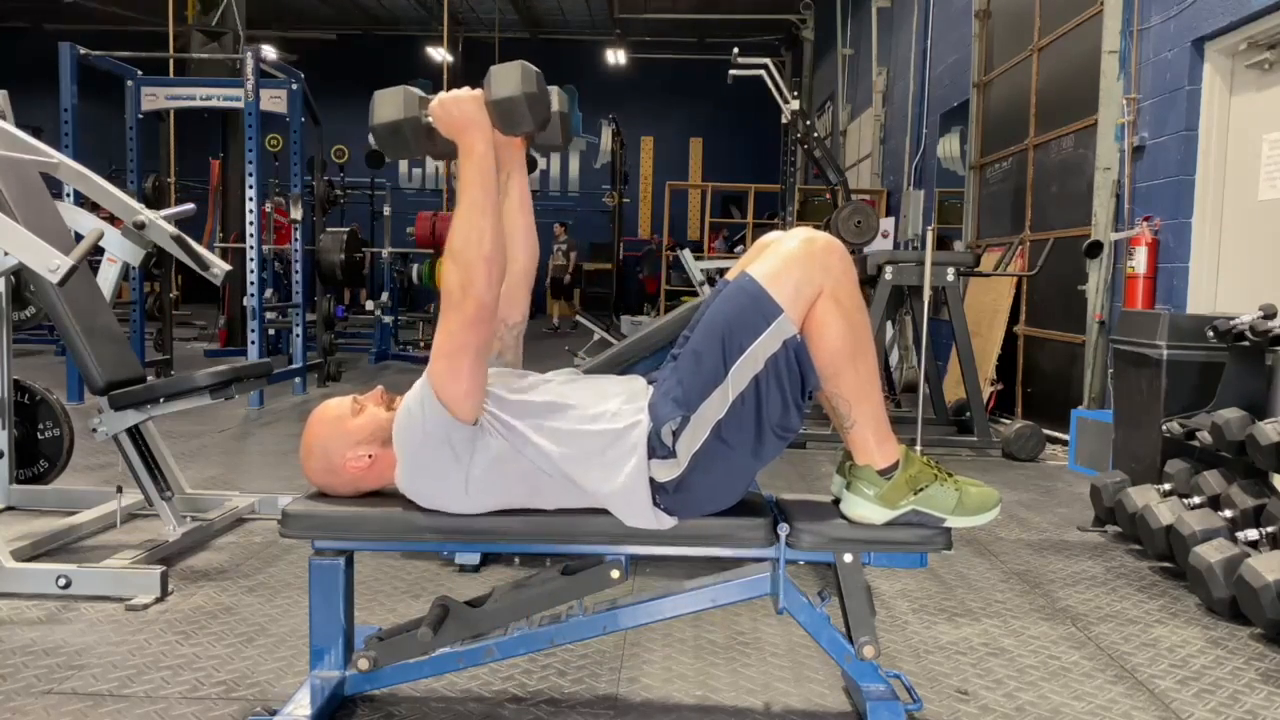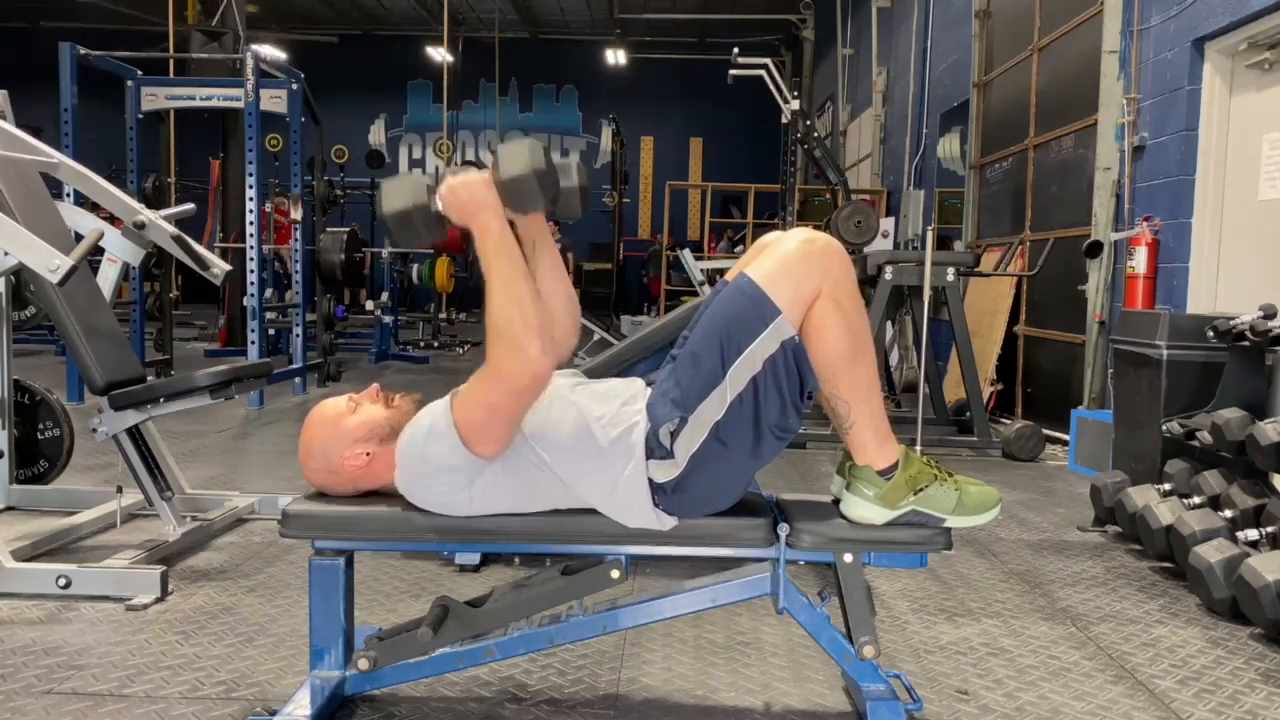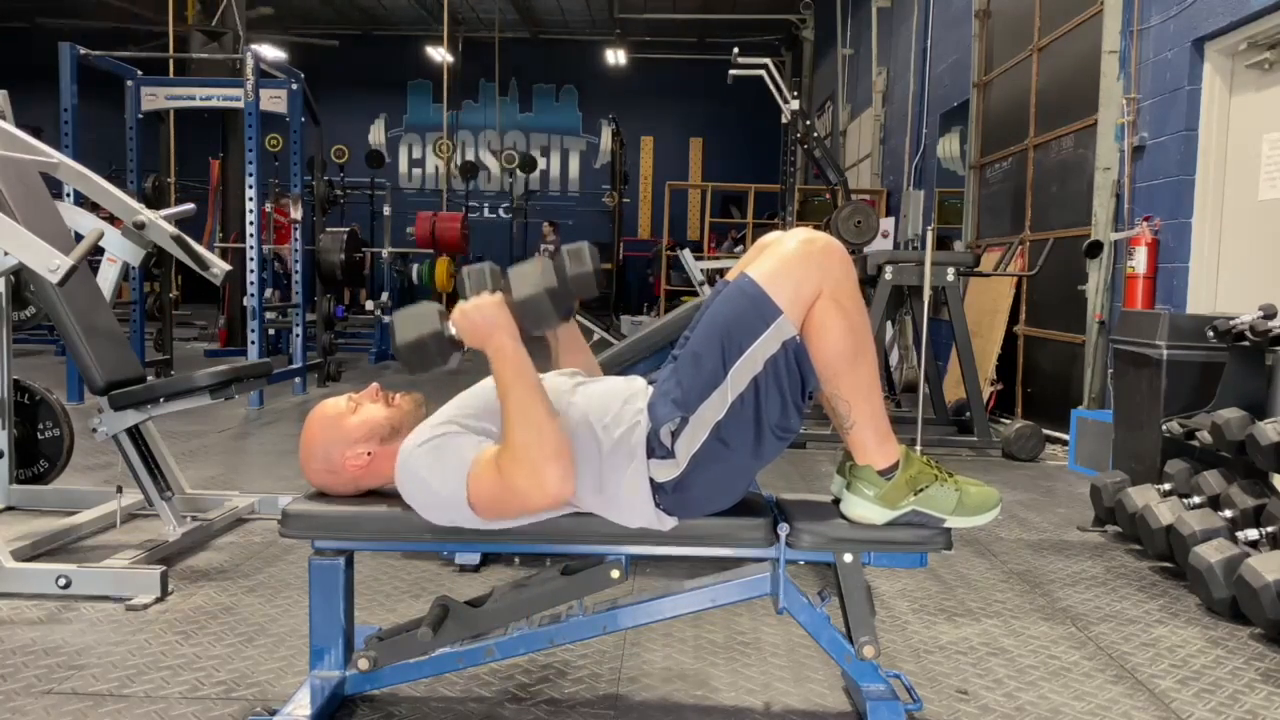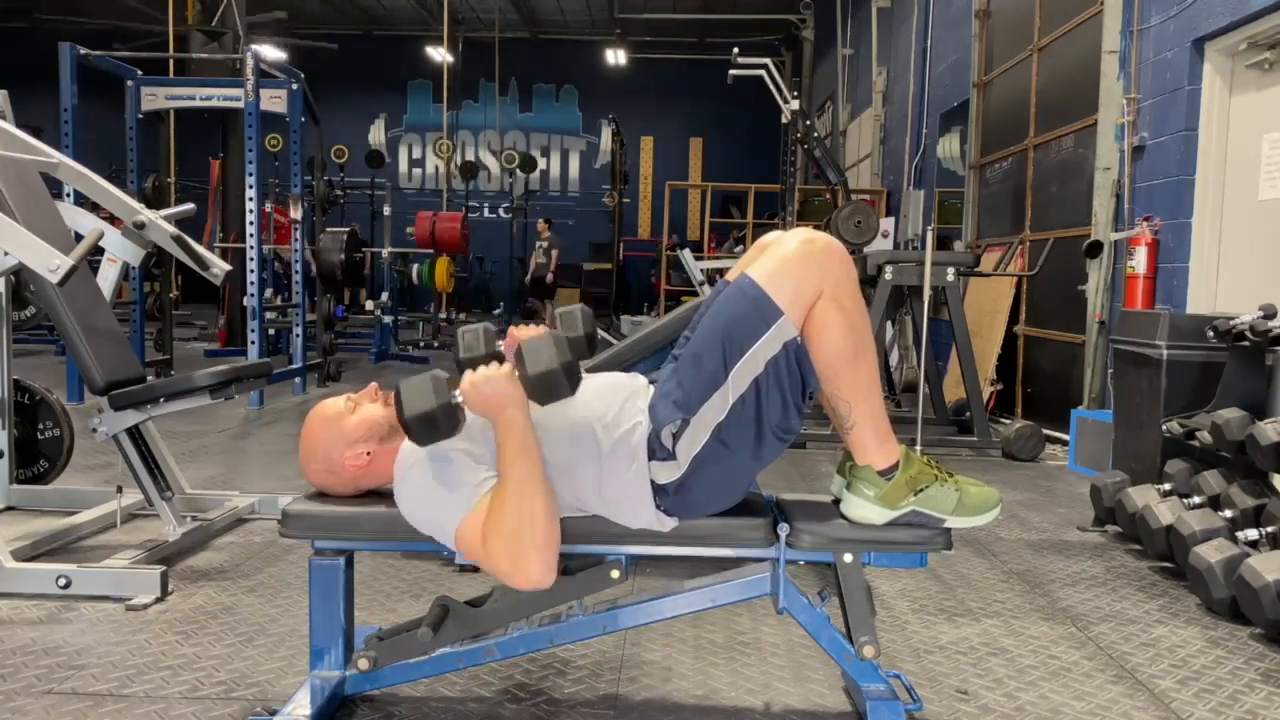
dt=0.3s
person 1, frame 1
left shoulder: (463, 409)
right shoulder: (429, 445)
left elbow: (513, 289)
right elbow: (474, 301)
left wrist: (507, 157)
right wrist: (473, 142)
left hip: (668, 429)
right hip: (676, 456)
left knee: (781, 255)
right knee: (812, 258)
left ankle: (868, 464)
right ankle: (884, 476)
person 1, frame 2
left shoulder: (452, 429)
right shoulder: (429, 458)
left elbow: (561, 332)
right elbow: (526, 365)
left wrist: (528, 224)
right wrist: (484, 219)
left hip: (657, 419)
right hip: (674, 451)
left knee: (781, 255)
right knee: (810, 255)
left ankle: (863, 461)
right ankle: (884, 475)
person 1, frame 3
left shoulder: (441, 433)
right shoulder: (427, 464)
right elbow: (551, 483)
right wrist: (501, 342)
left hip: (661, 417)
right hip: (678, 453)
left knee: (781, 252)
right knee: (813, 256)
left ankle: (866, 463)
right ankle: (885, 477)
person 1, frame 4
left shoulder: (435, 445)
right shoulder: (426, 477)
right elbow: (533, 565)
right wrist: (509, 412)
left hip: (658, 407)
right hip: (677, 452)
left knee: (780, 250)
right knee: (812, 256)
left ankle: (865, 460)
right ankle: (885, 475)
